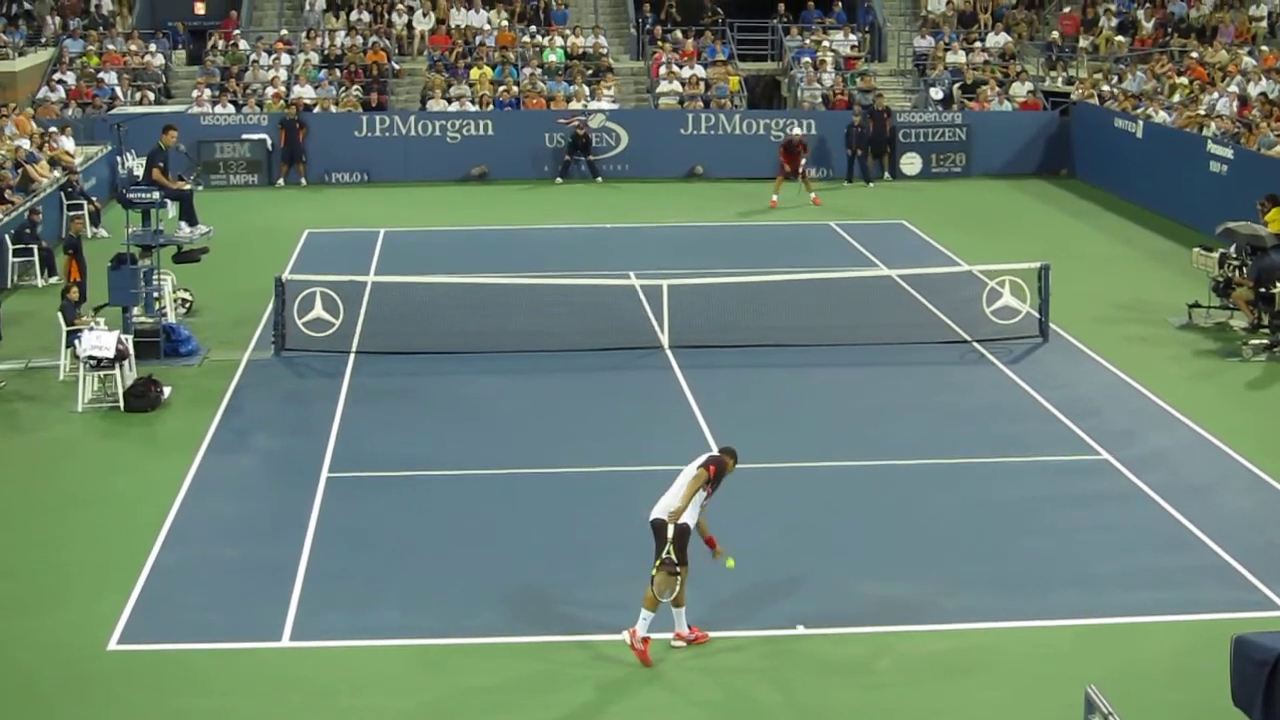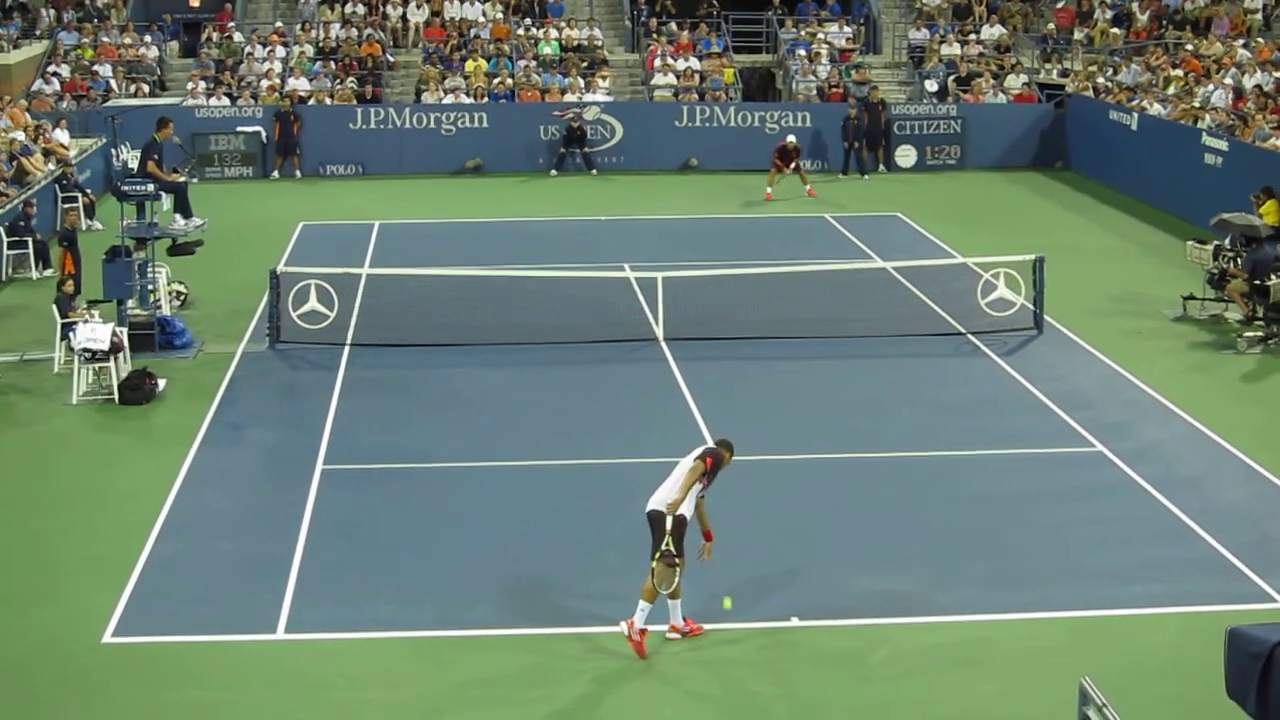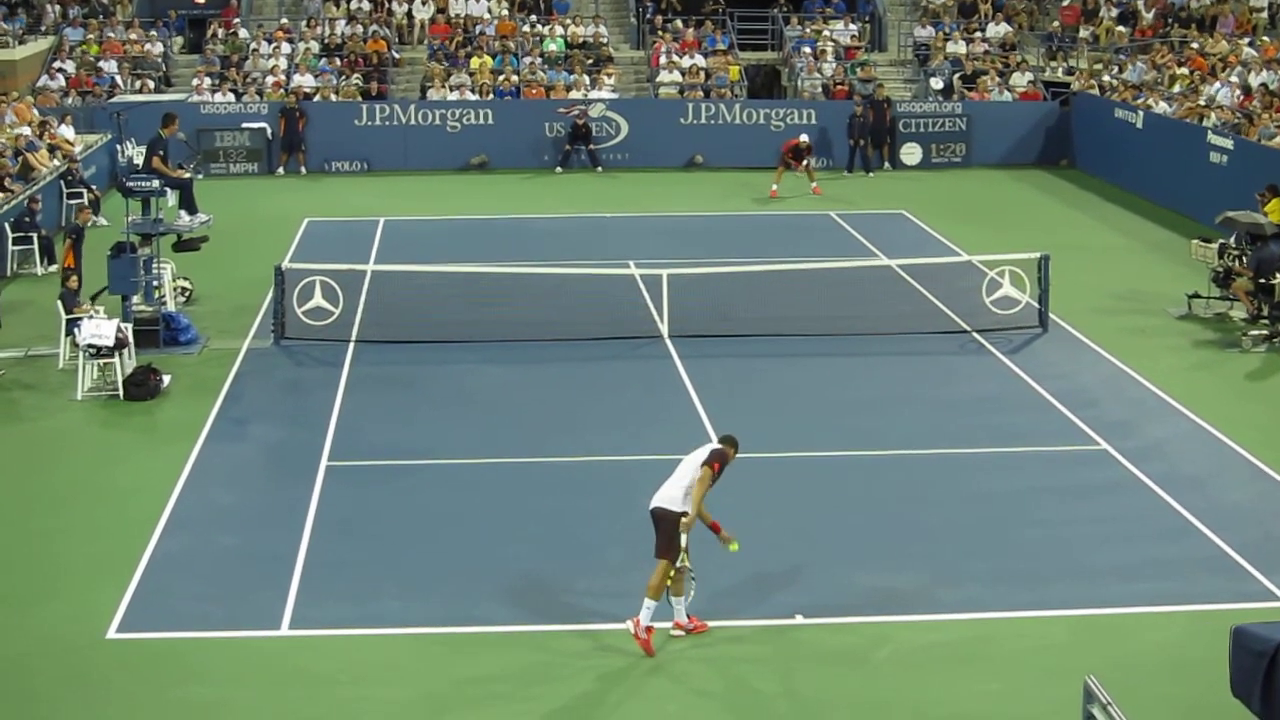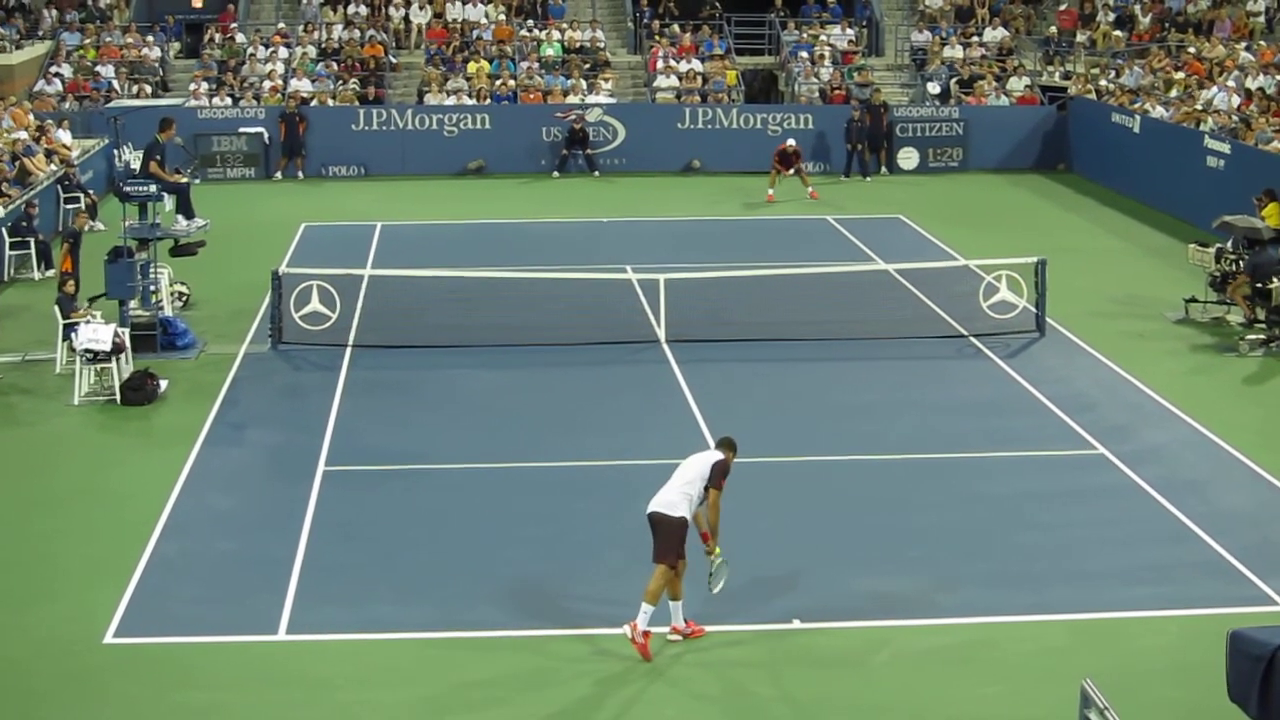
dt=0.5s
person 1, frame 1
left shoulder: (705, 463)
right shoulder: (717, 461)
left elbow: (696, 516)
right elbow: (698, 478)
left wrist: (712, 545)
right wrist: (682, 506)
left hip: (666, 517)
right hip: (673, 519)
left knee: (679, 573)
left ankle: (682, 632)
right ankle: (638, 634)
person 1, frame 2
left shoulder: (701, 457)
right shoulder: (714, 454)
left elbow: (698, 505)
right elbow: (695, 470)
left wrist: (708, 539)
right wrist: (680, 498)
left hip: (660, 509)
right hip: (669, 511)
left knee: (675, 565)
left ankle: (677, 624)
right ankle: (636, 625)
person 1, frame 3
left shoulder: (704, 452)
right shoulder: (719, 452)
left elbow: (696, 498)
right elbow: (702, 481)
left wrist: (718, 530)
right wrist: (692, 516)
left hip: (662, 505)
right hip: (673, 508)
left knee: (679, 563)
right knee: (666, 565)
left ankle: (681, 620)
right ankle: (641, 623)
person 1, frame 4
left shoulder: (700, 458)
right shoulder: (722, 462)
right elbow: (712, 504)
left wrist: (706, 538)
right wrist: (713, 539)
left hip: (658, 509)
right hip: (672, 514)
left knee: (678, 567)
right knee: (664, 570)
left ankle: (678, 625)
right ankle: (639, 628)
